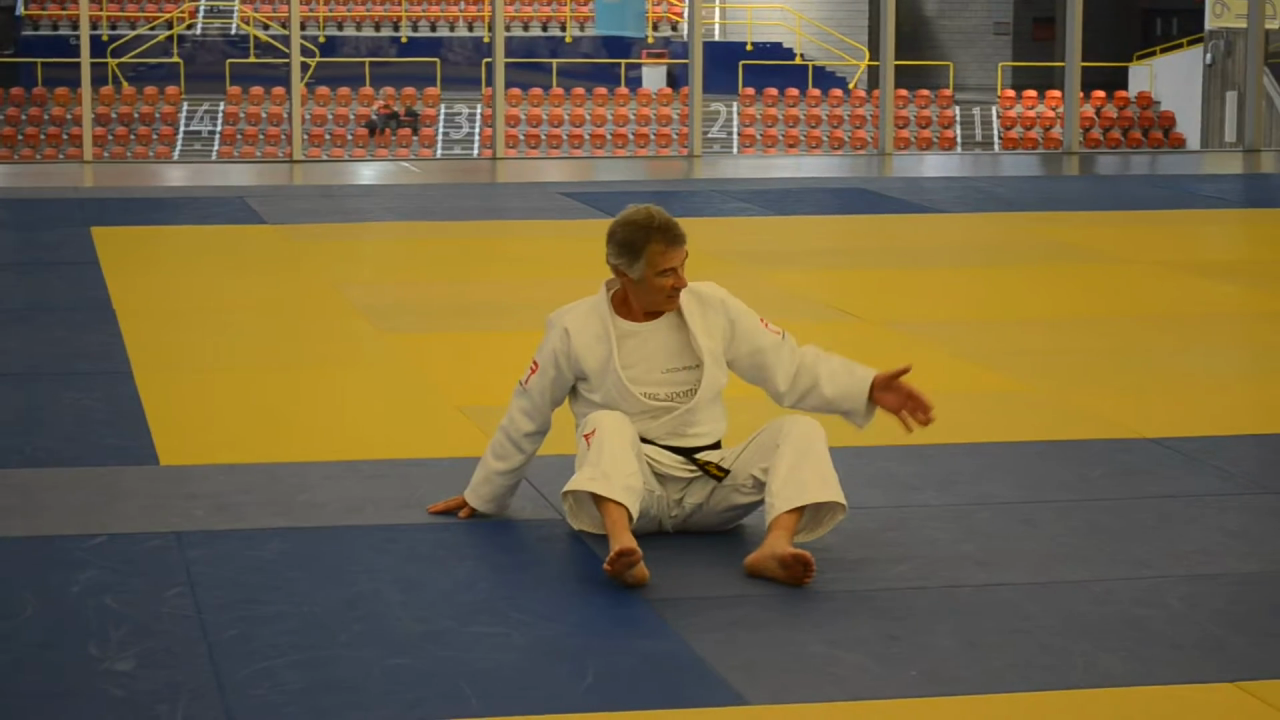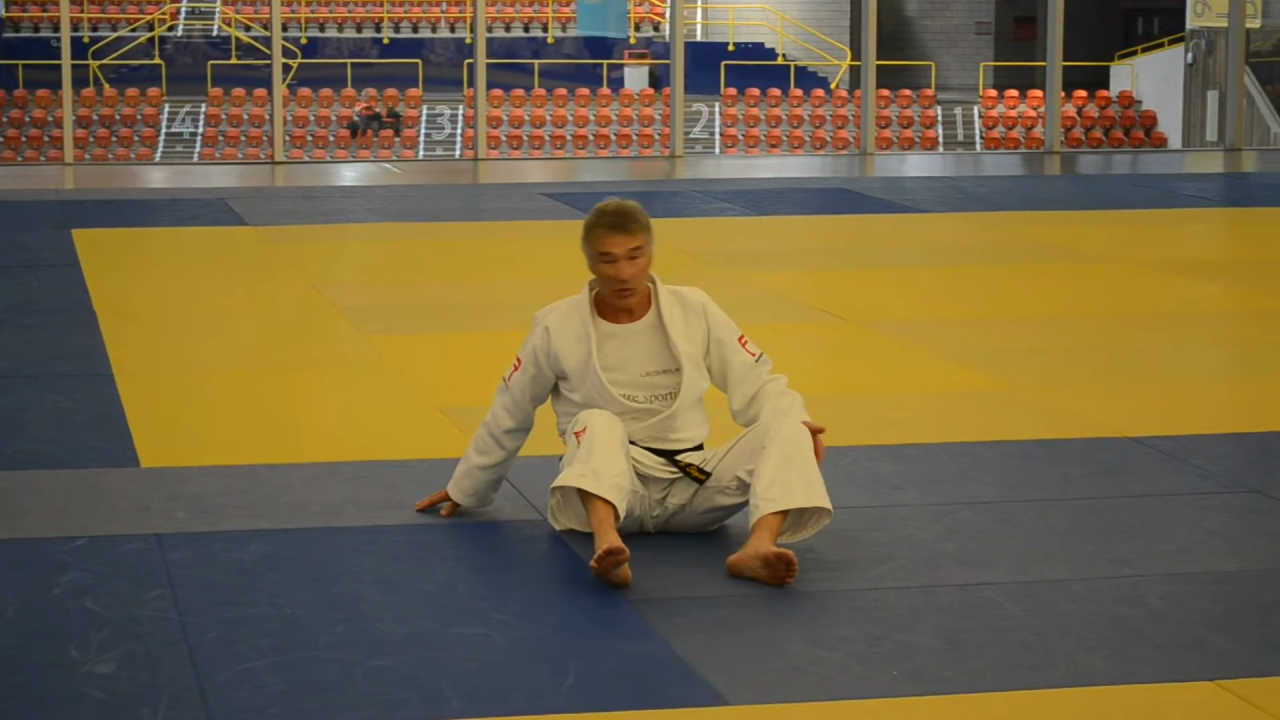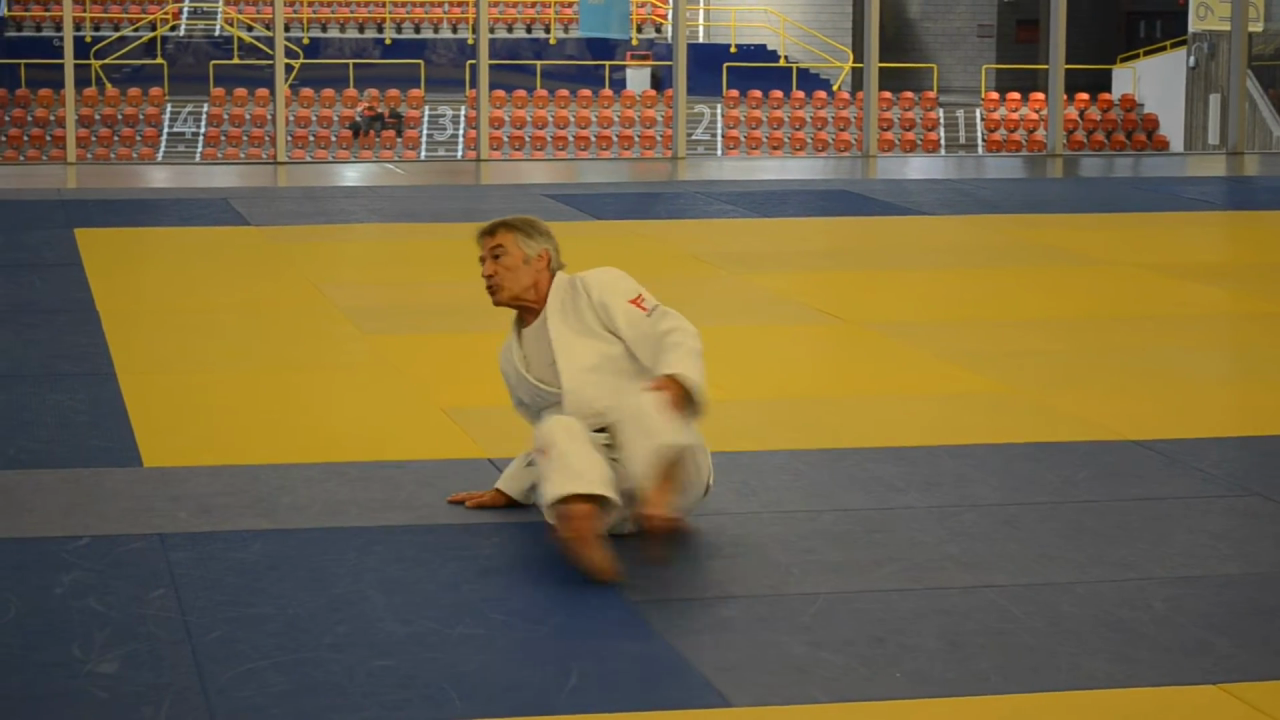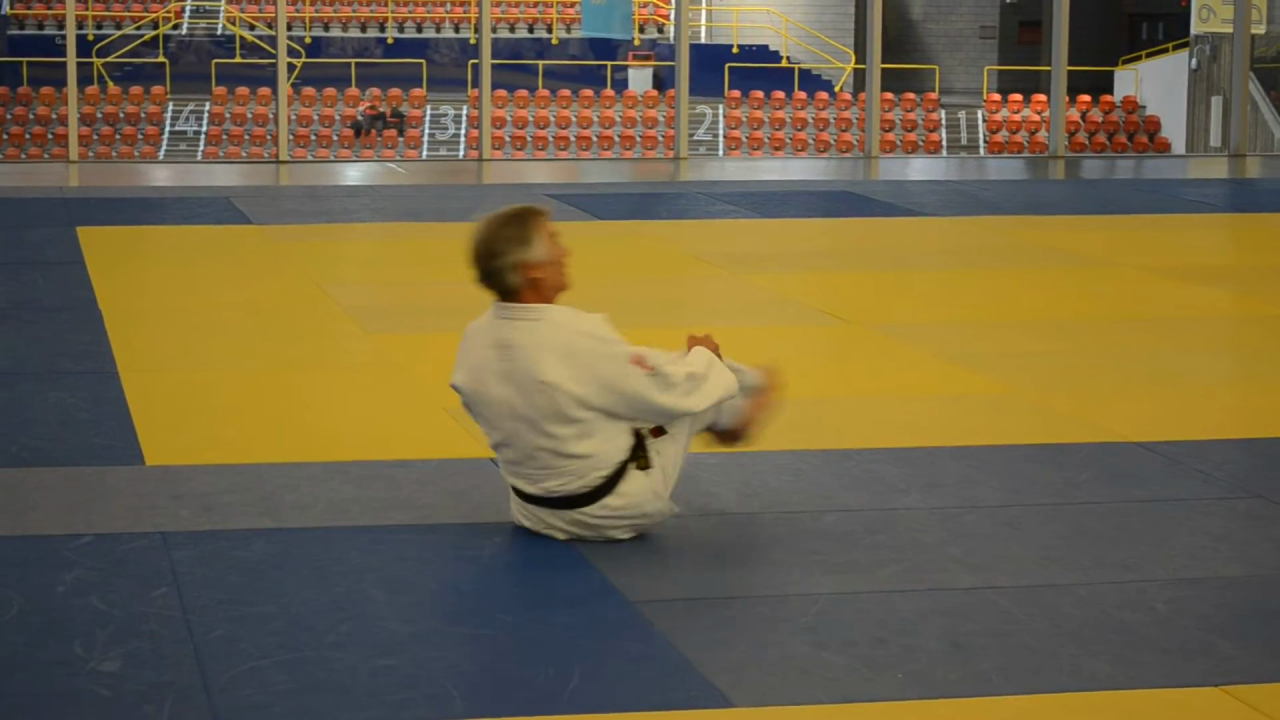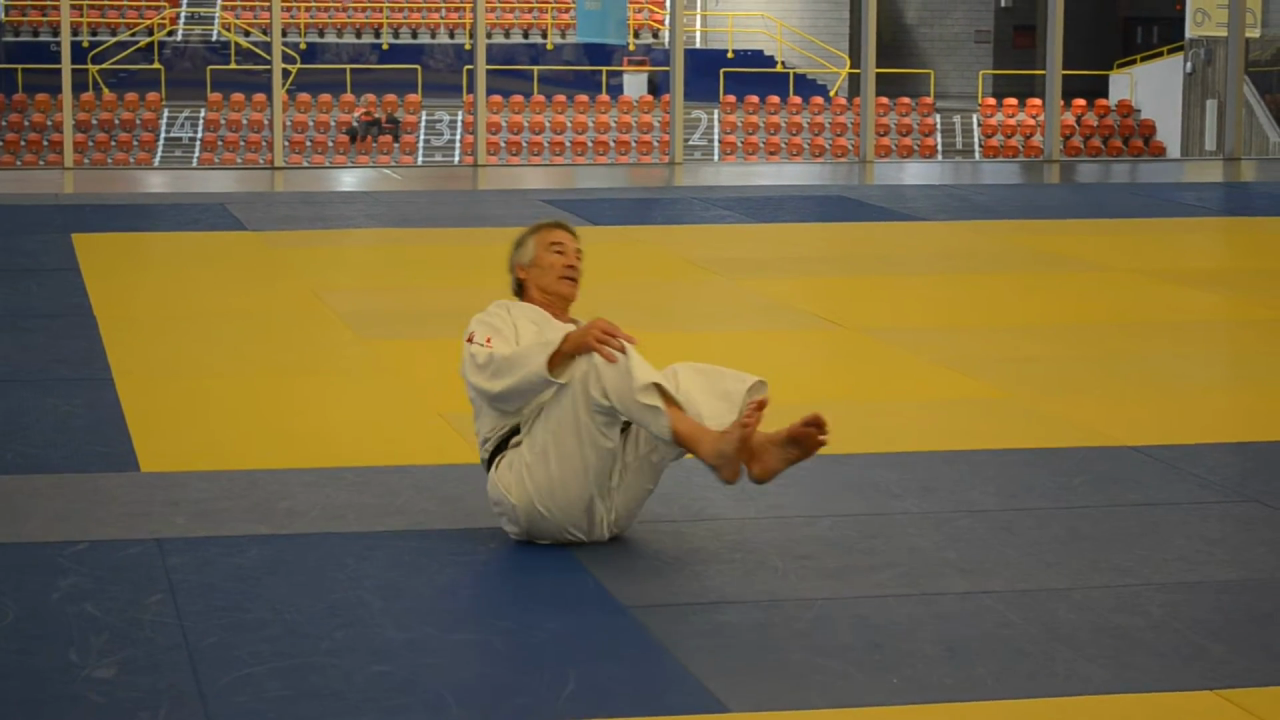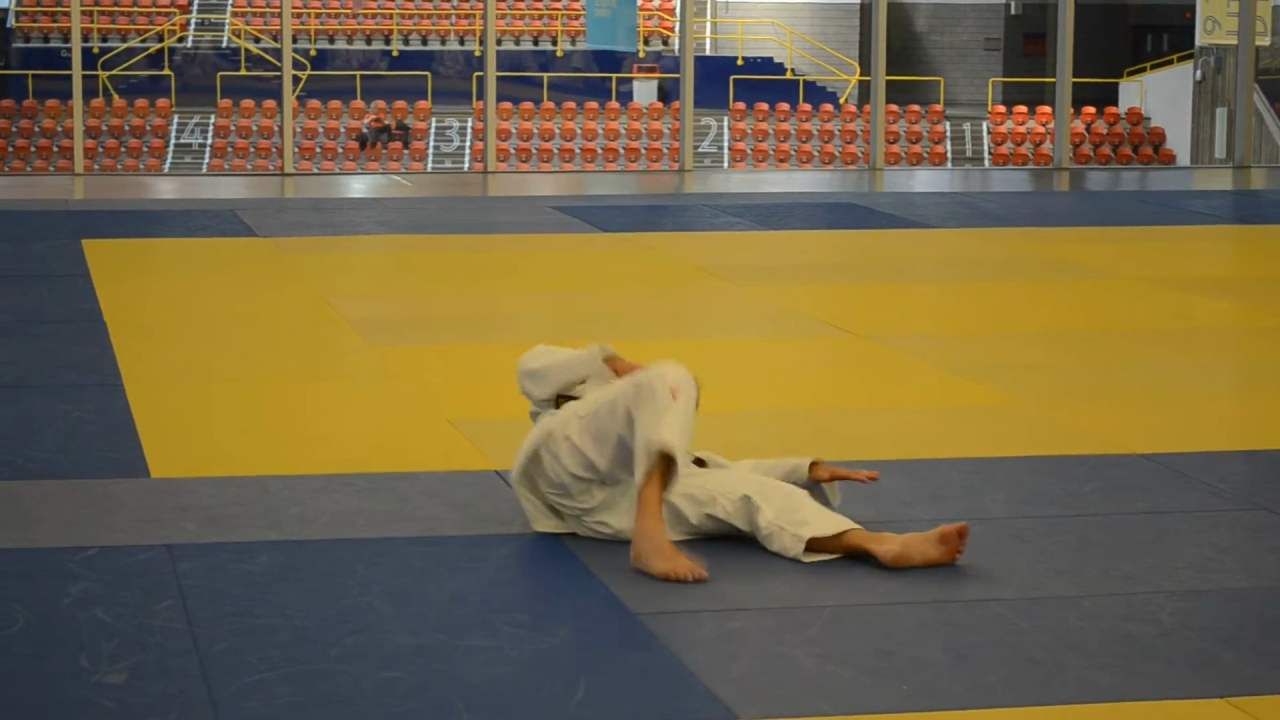
dt=0.7s
person 1, frame 1
left shoulder: (712, 305)
right shoulder: (574, 328)
left elbow: (789, 365)
right elbow: (525, 416)
left wrist: (867, 388)
right wrist: (482, 495)
left hip: (705, 483)
right hip: (629, 482)
left knee: (800, 432)
right knee: (605, 426)
left ankle: (773, 549)
right ankle: (622, 547)
person 1, frame 2
left shoulder: (694, 309)
right shoulder: (557, 327)
left elbow: (756, 382)
right elbow: (509, 415)
left wrist: (797, 424)
right wrist: (464, 489)
left hip: (687, 484)
right hip: (608, 480)
left knee: (785, 436)
right knee: (596, 426)
left ankle: (757, 548)
right ankle: (606, 543)
person 1, frame 3
left shoulder: (600, 289)
right shoulder: (513, 355)
left elbow: (675, 338)
left wrist: (676, 382)
right wrist: (510, 490)
left hip: (662, 469)
right hip: (597, 483)
left knee: (640, 406)
right knee: (560, 432)
left ankle: (658, 507)
right ankle: (589, 544)
person 1, frame 4
left shoulder: (475, 342)
right shoulder: (578, 339)
right elbow: (679, 396)
right wrist: (701, 357)
right hip: (616, 509)
right knee: (687, 387)
right ankle: (740, 419)
person 1, frame 5
left shoulder: (600, 339)
right shoulder: (501, 319)
left elbow: (643, 412)
right elbow: (496, 379)
right wrist: (570, 346)
right hip: (540, 492)
left knee: (683, 382)
right knee: (608, 359)
left ankle: (756, 451)
right ankle: (710, 447)
person 1, frame 6
left shoulder: (678, 462)
right shoulder: (583, 394)
left elbow: (733, 473)
right elbow: (535, 369)
left wrist: (808, 470)
right wrist: (609, 362)
left hip: (607, 506)
left knee: (754, 493)
right knee: (668, 382)
left ankle: (885, 545)
right ankle: (649, 537)
